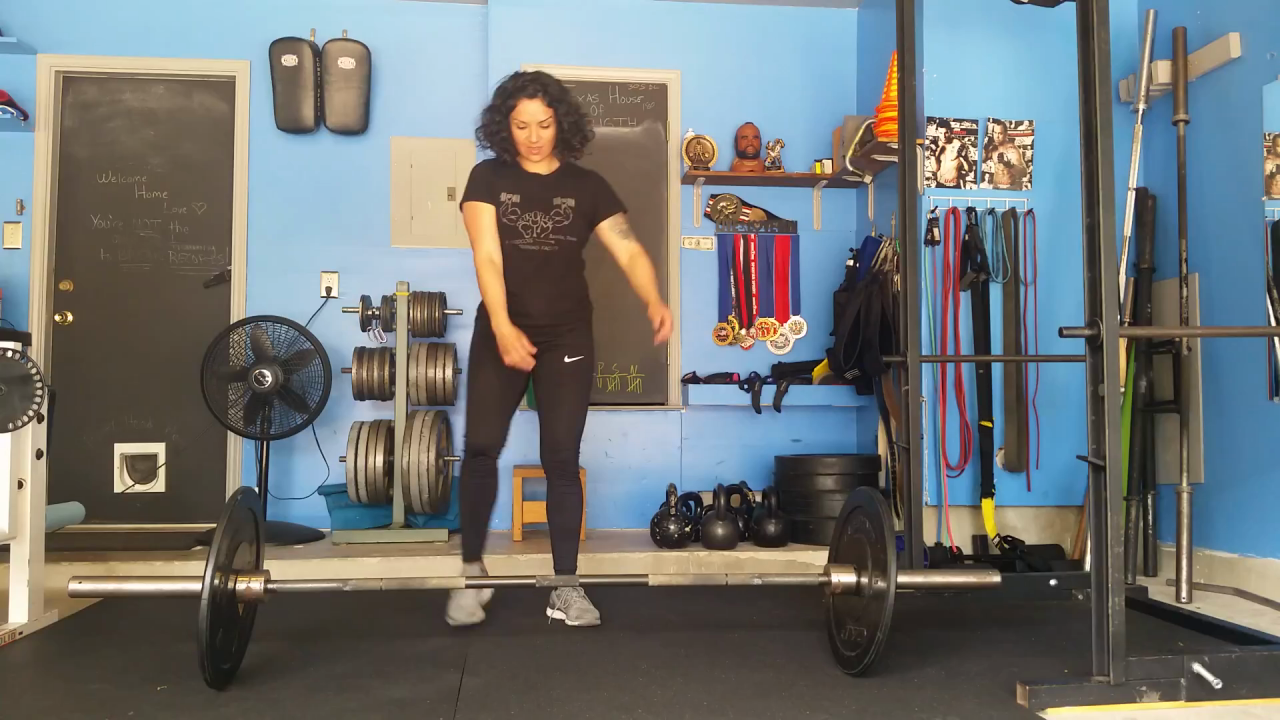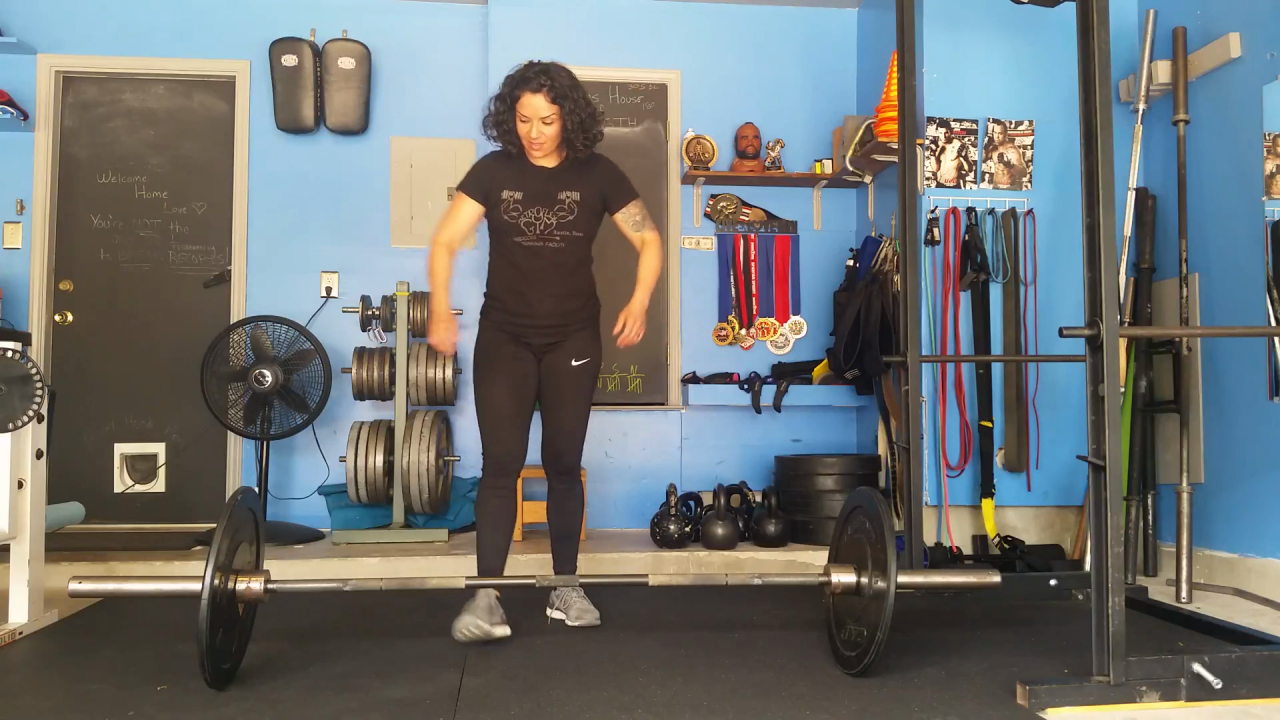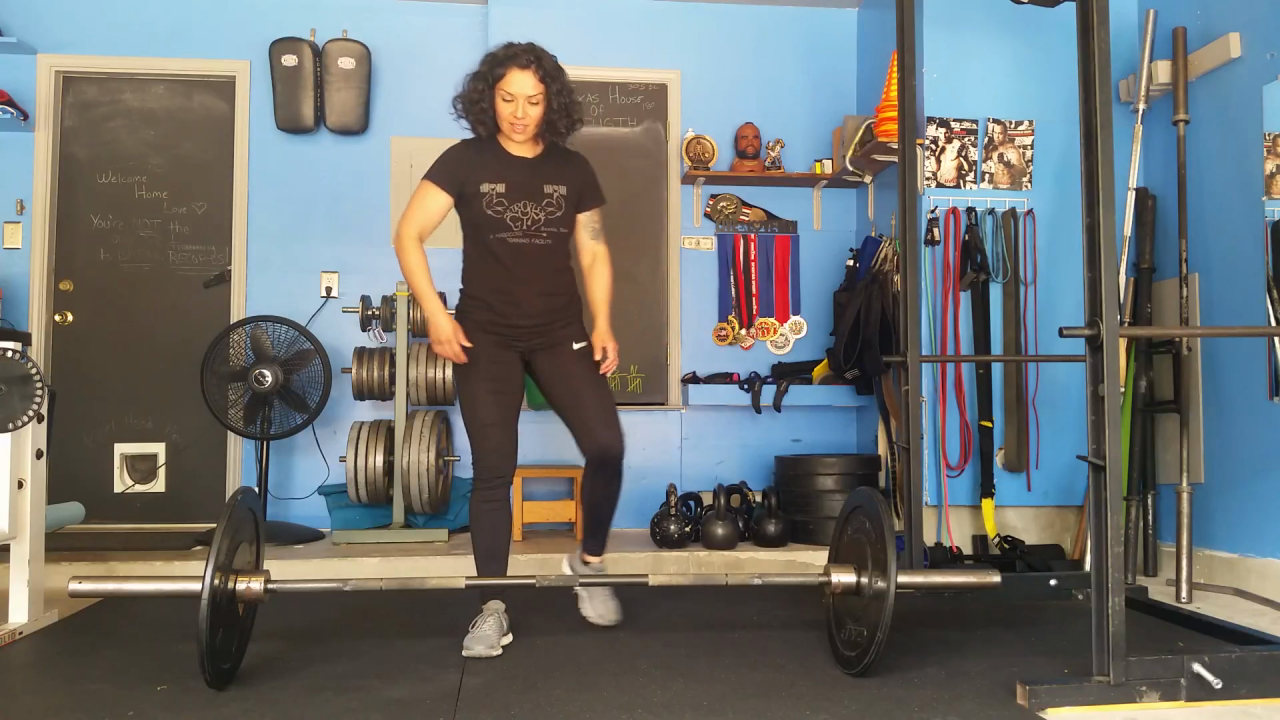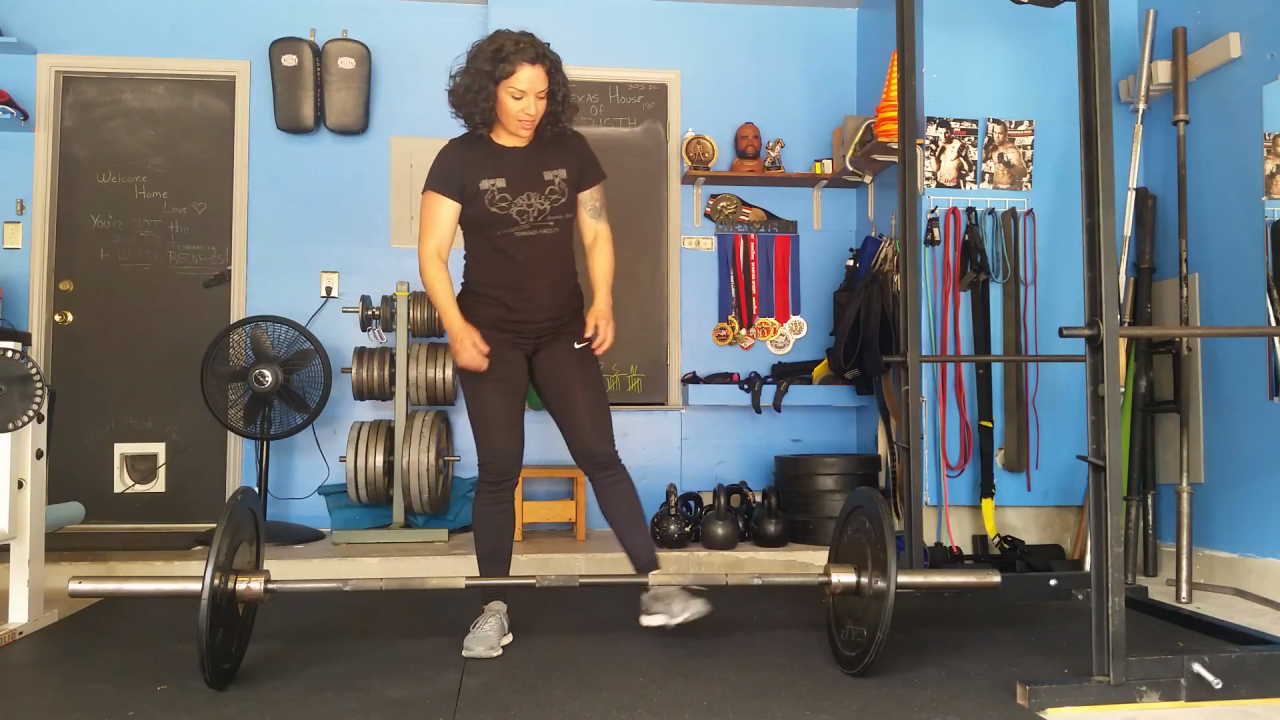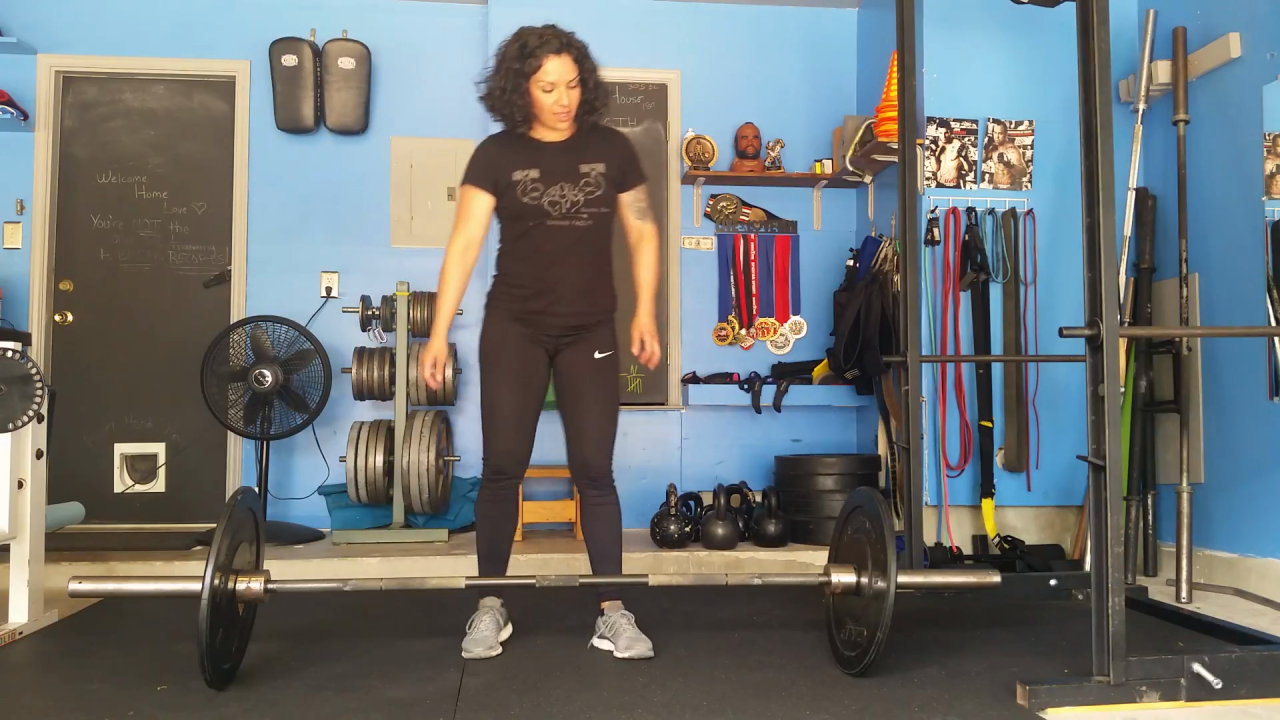
dt=0.3s
person 1, frame 1
left shoulder: (587, 186)
right shoulder: (488, 178)
left elbow: (631, 253)
right elbow: (487, 257)
left wrist: (655, 302)
right wrist: (502, 328)
left hip: (567, 337)
right hip: (503, 335)
left knee: (561, 459)
right knee: (482, 447)
left ankle: (566, 586)
right ankle: (472, 573)
person 1, frame 2
left shoulder: (597, 174)
right shoulder: (491, 172)
left elbow: (649, 240)
right elbow: (445, 241)
left wrist: (638, 303)
right wrist: (440, 308)
left hip: (573, 336)
right hip: (503, 333)
left knee: (562, 463)
right knee: (500, 462)
left ankle: (565, 586)
right ankle: (486, 596)
person 1, frame 3
left shoulder: (572, 169)
right shoulder: (463, 161)
left elbow: (593, 253)
right elbow: (410, 237)
left wrist: (601, 324)
right wrist: (436, 315)
left hip: (557, 329)
right hip: (481, 335)
left knee: (606, 444)
right knee: (494, 470)
left ankle: (589, 559)
right ankle: (492, 608)
person 1, frame 4
left shoulder: (570, 150)
right shoulder: (459, 159)
left elbow: (597, 233)
right elbow: (431, 253)
left wrist: (602, 302)
right wrist: (455, 327)
left hip: (561, 328)
right hip: (492, 335)
left knee: (599, 454)
right knee: (499, 469)
left ankle: (655, 586)
right ankle: (494, 609)
person 1, frame 5
left shoulder: (611, 149)
right shoulder: (497, 155)
left elbow: (642, 233)
right elbow: (464, 244)
left wrist: (646, 312)
right wrist: (440, 331)
left hip: (590, 332)
right hip: (514, 326)
left knee: (593, 469)
right knee: (504, 466)
left ankle: (612, 611)
right ankle: (491, 605)
